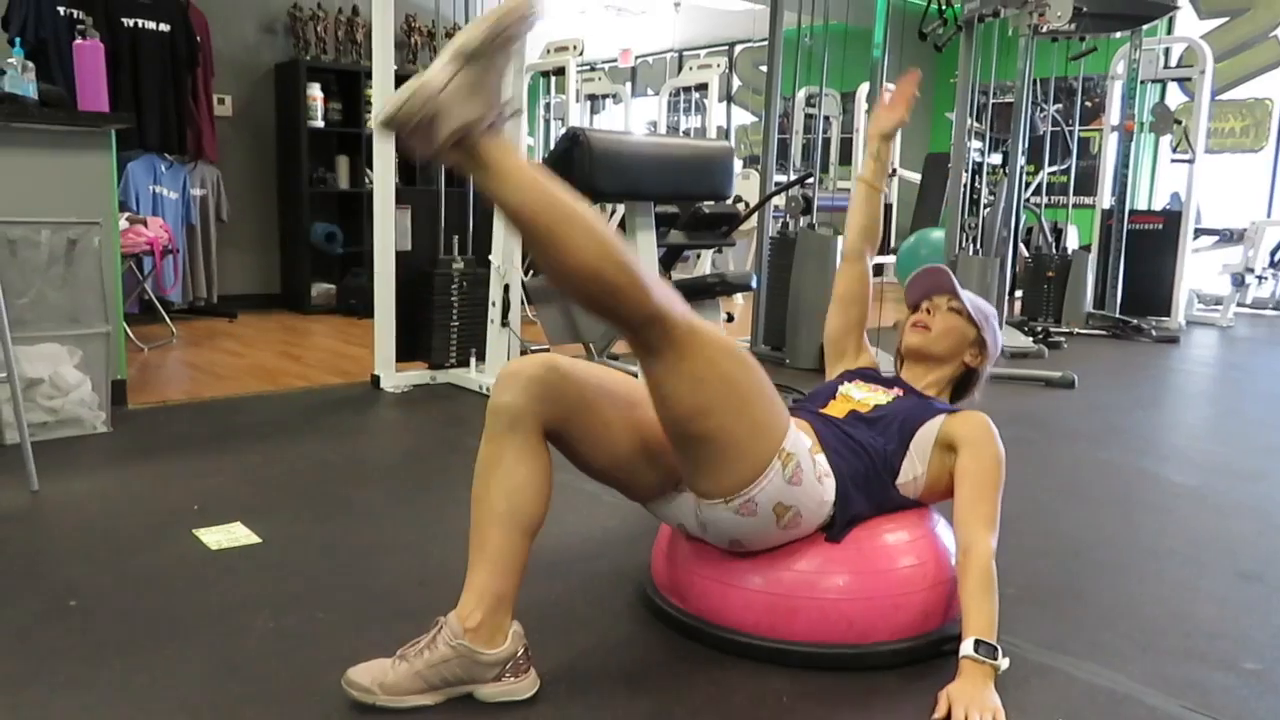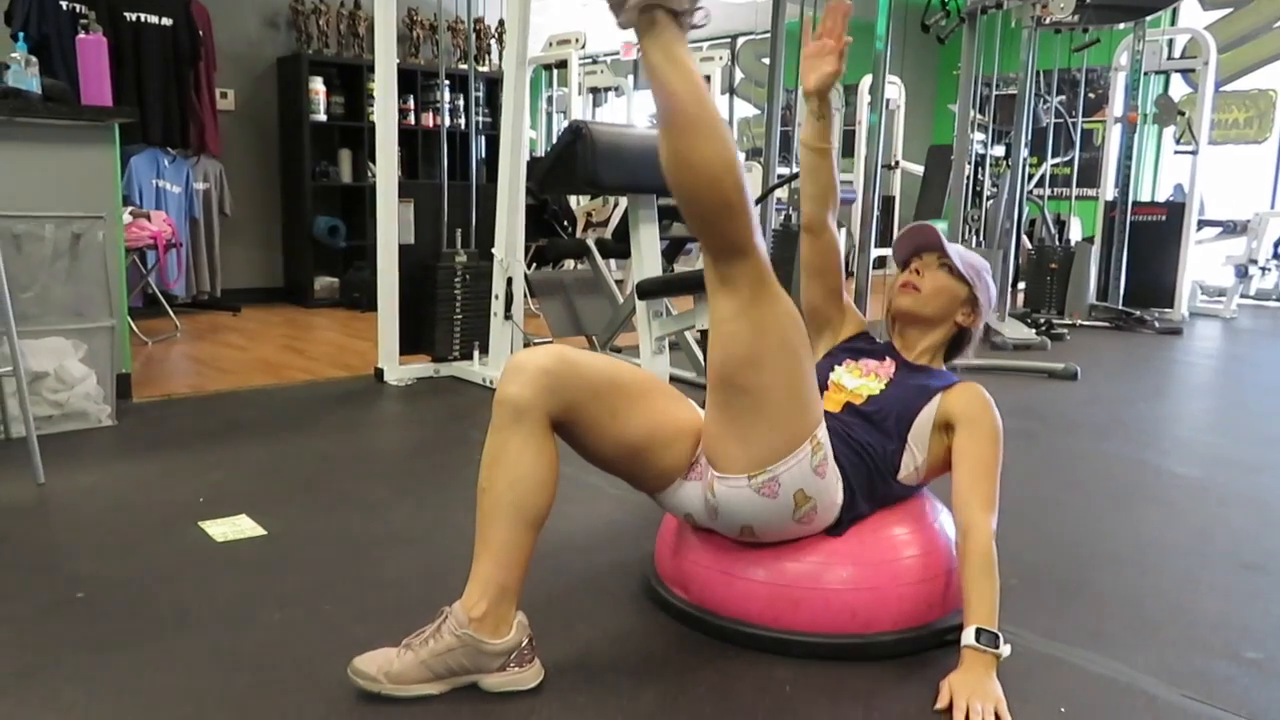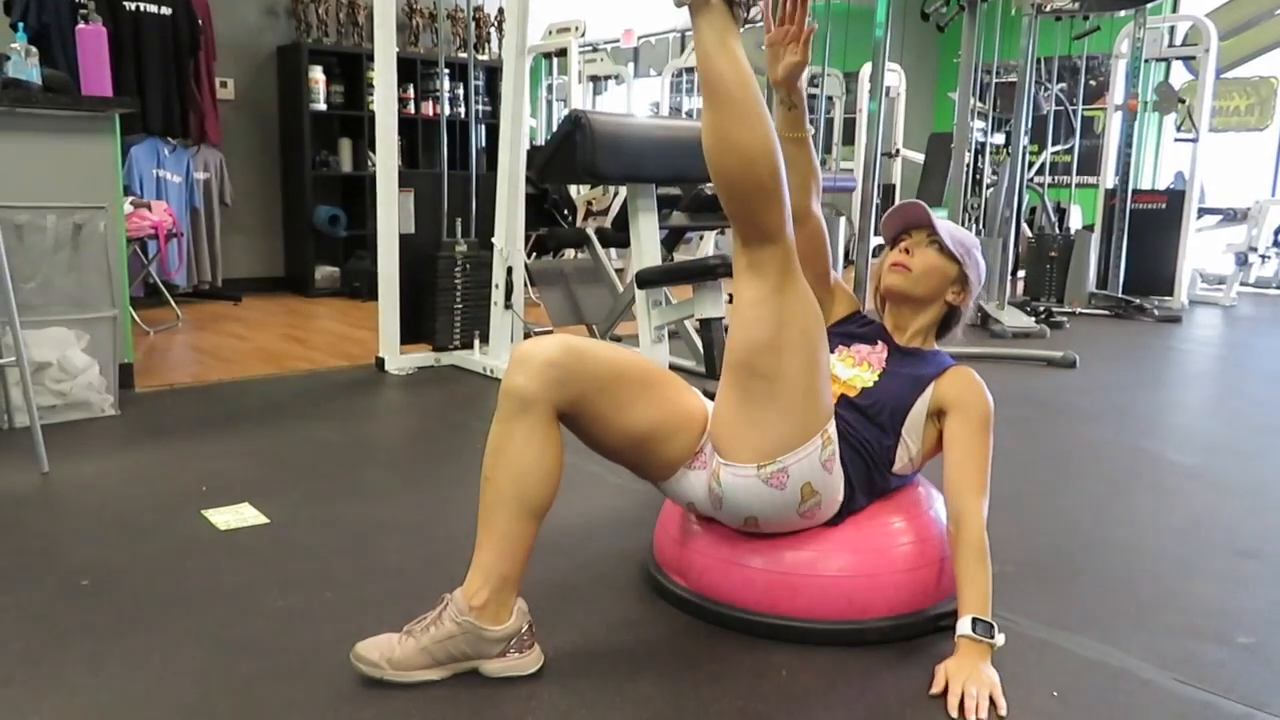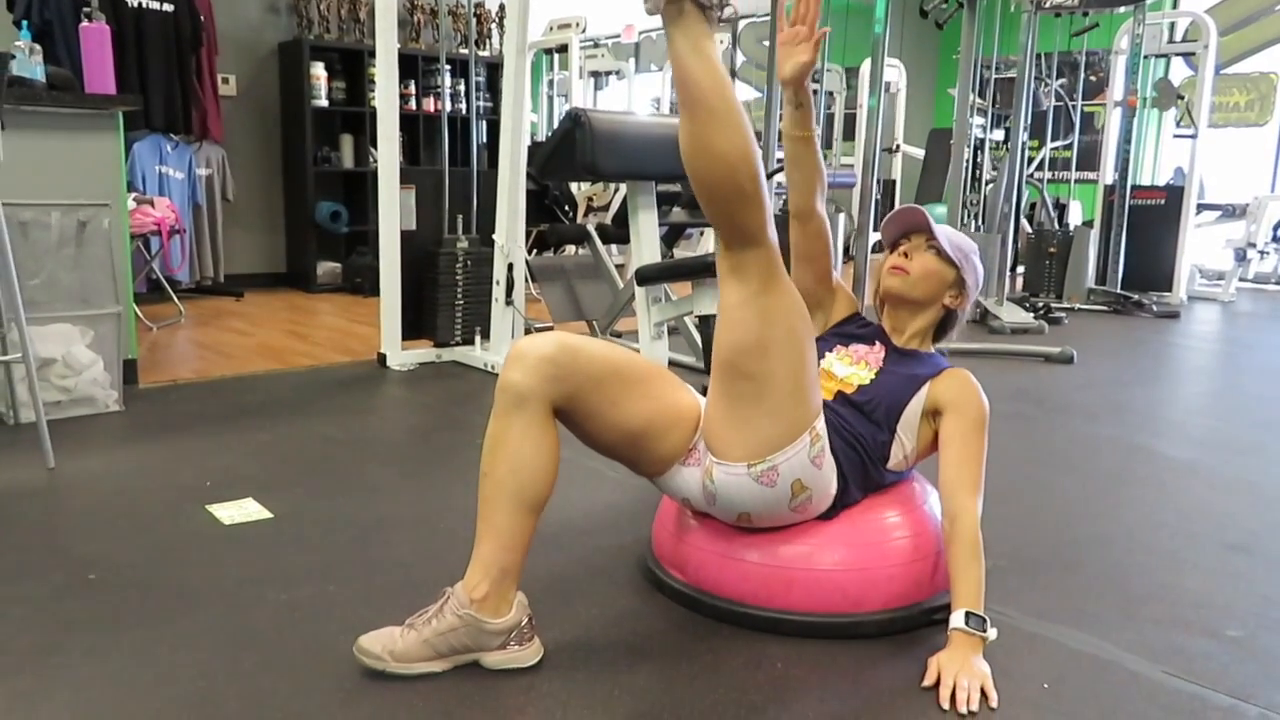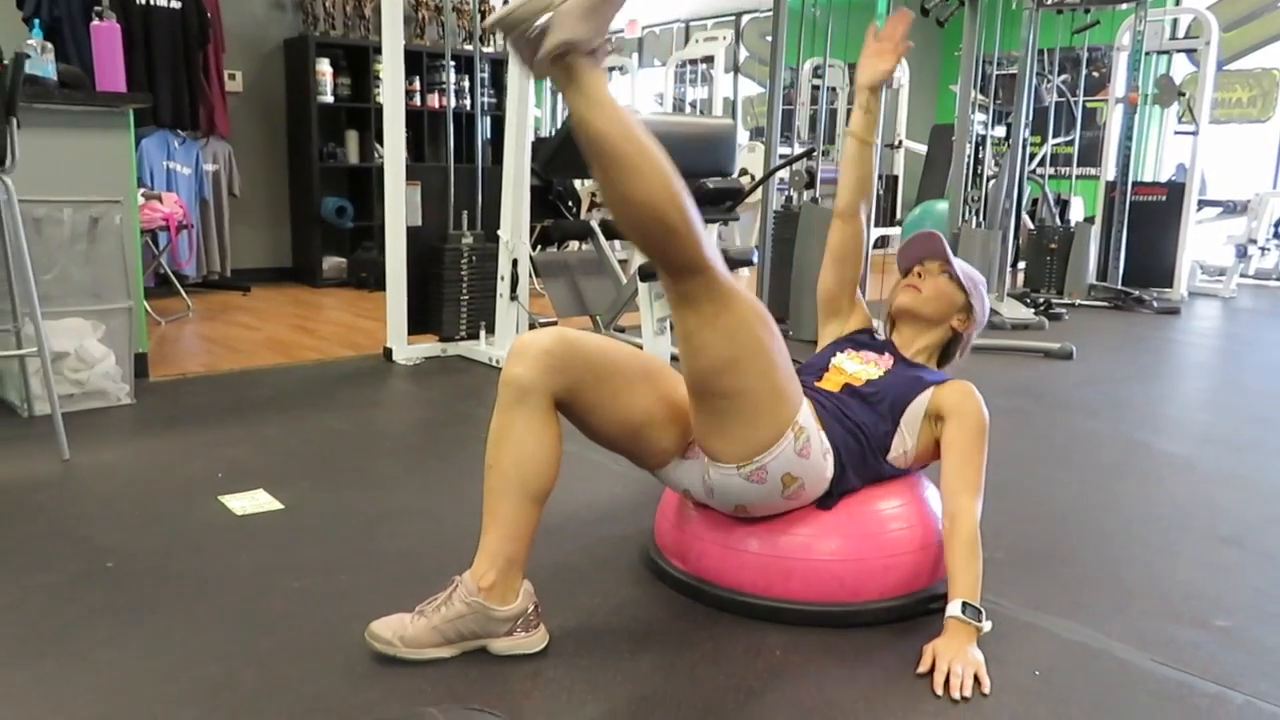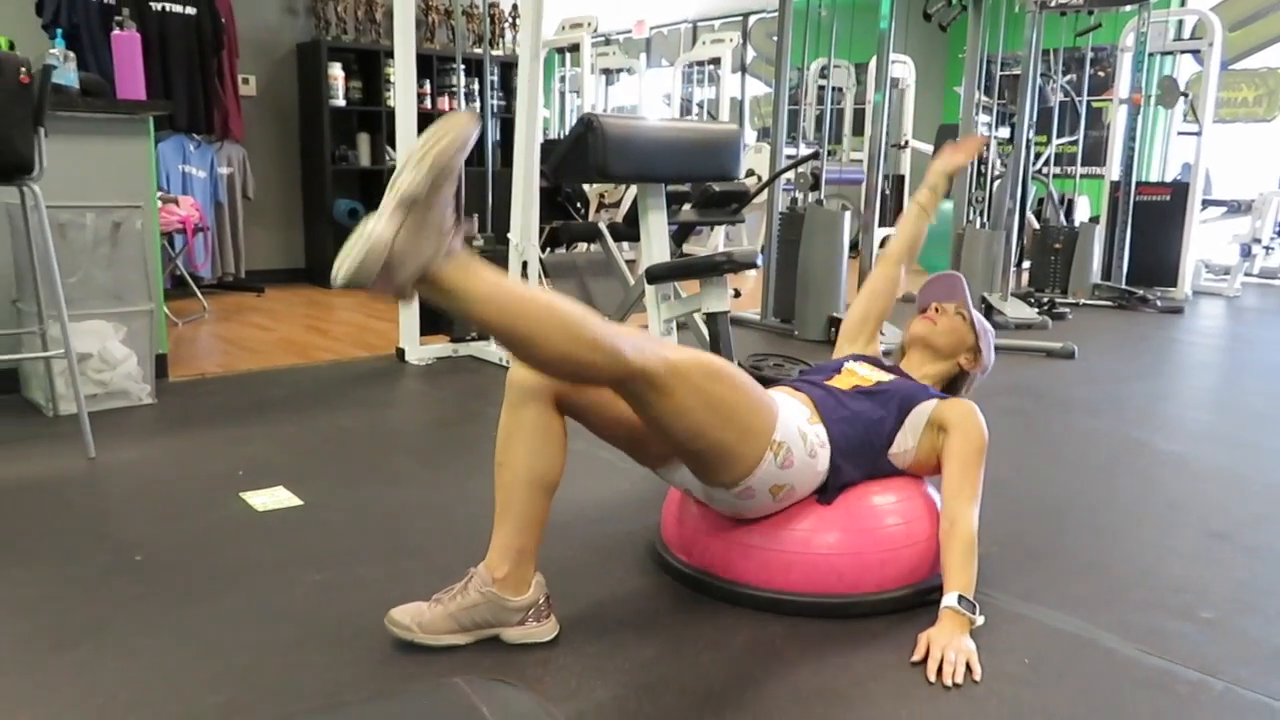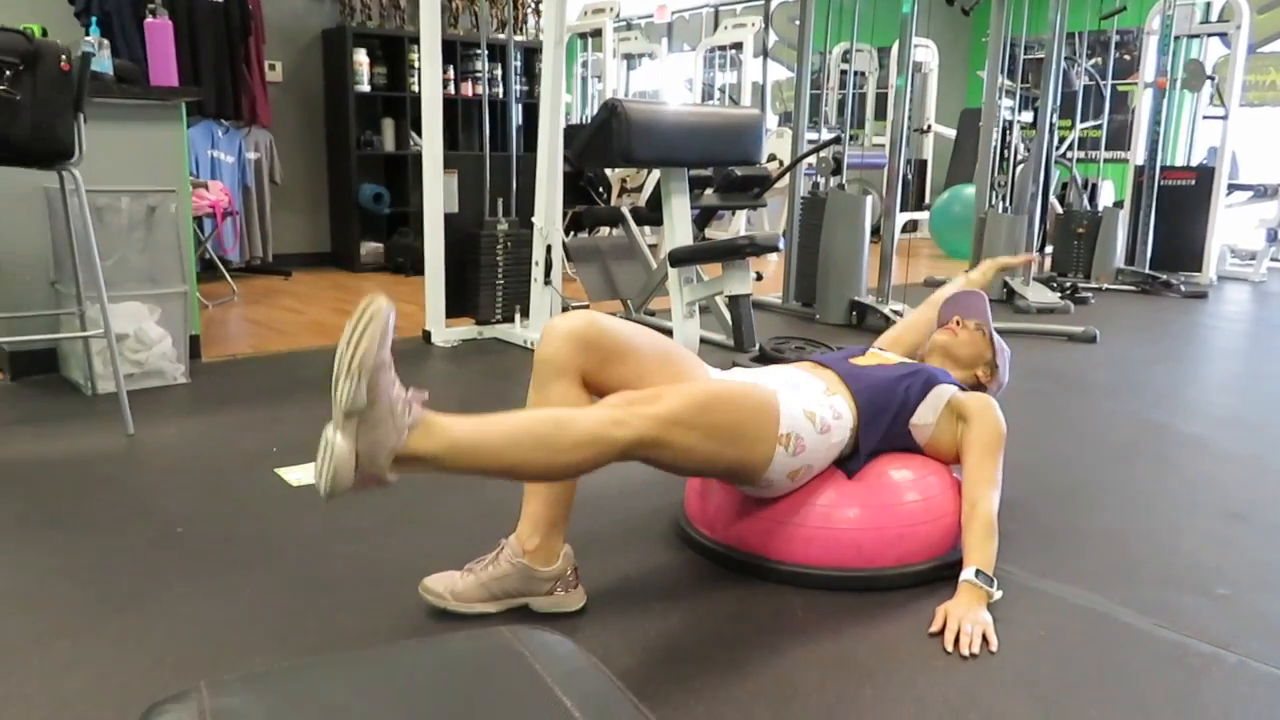
dt=0.3s
person 1, frame 1
left shoulder: (967, 432)
right shoulder: (860, 373)
left elbow: (978, 544)
right elbow: (855, 260)
right wrist: (876, 147)
left hip: (784, 488)
right hip: (714, 486)
left knee: (647, 304)
right knee: (526, 386)
left ankle: (472, 133)
right ankle: (483, 641)
person 1, frame 2
left shoulder: (962, 405)
right shoulder: (848, 342)
left elbow: (976, 526)
right elbow: (817, 227)
left wrist: (979, 659)
right wrist: (818, 101)
left hip: (789, 484)
right hip: (721, 474)
left knee: (734, 246)
right knee: (533, 377)
right ankle: (488, 632)
person 1, frame 3
left shoulder: (955, 388)
right shoulder: (841, 316)
left elbow: (968, 515)
right elbow: (806, 210)
left wrist: (975, 648)
right wrist: (788, 93)
left hip: (787, 480)
right hip: (721, 460)
left knee: (764, 234)
right knee: (538, 368)
right ankle: (489, 618)
person 1, frame 4
left shoulder: (950, 389)
right shoulder: (842, 320)
left elbow: (963, 512)
right elbow: (807, 214)
left wrist: (967, 639)
right wrist: (795, 93)
left hip: (780, 472)
right hip: (715, 456)
left knee: (747, 237)
right knee: (536, 364)
right ankle: (490, 610)
person 1, frame 5
left shoulder: (953, 400)
right shoulder: (851, 337)
left elbow: (963, 511)
right elbow: (847, 218)
left wrist: (961, 627)
right wrist: (866, 96)
left hip: (784, 458)
right hip: (713, 449)
left knee: (688, 259)
right knee: (537, 356)
left ankle: (576, 64)
right ankle: (496, 600)
person 1, frame 6
left shoulder: (952, 416)
right shoulder: (861, 358)
left elbow: (961, 515)
right elbow: (890, 265)
left wrist: (956, 615)
right wrist: (934, 181)
left hip: (786, 450)
right hip: (711, 444)
left knee: (623, 356)
right knee: (538, 372)
left ankle: (428, 260)
right ankle: (508, 592)
person 1, frame 7
left shoulder: (971, 411)
right shoulder: (888, 360)
left elbow: (982, 499)
right elbow: (925, 314)
left wrist: (975, 586)
right wrist: (974, 277)
left hip: (806, 417)
right hip: (743, 389)
left knee: (621, 422)
right knee: (570, 336)
left ankle: (402, 437)
right ankle: (538, 558)
